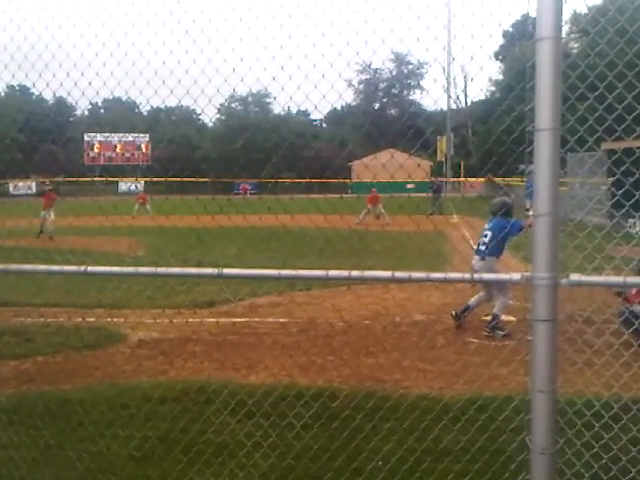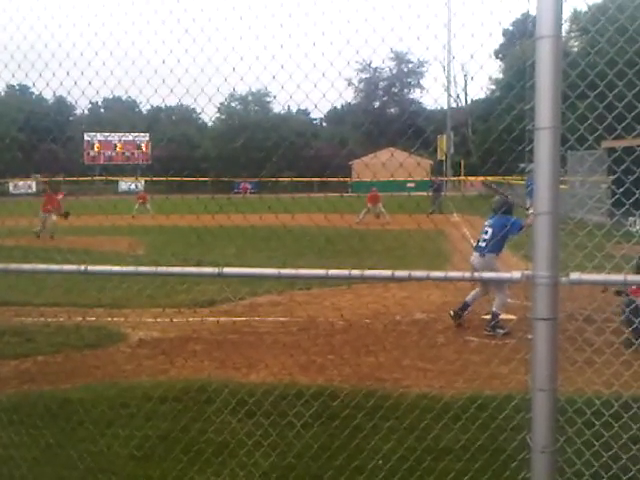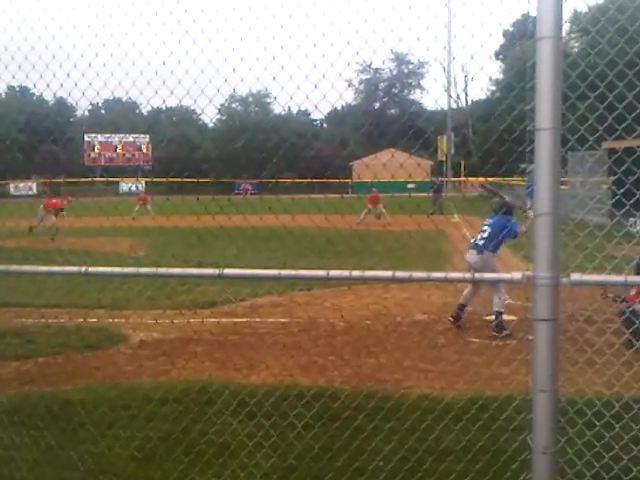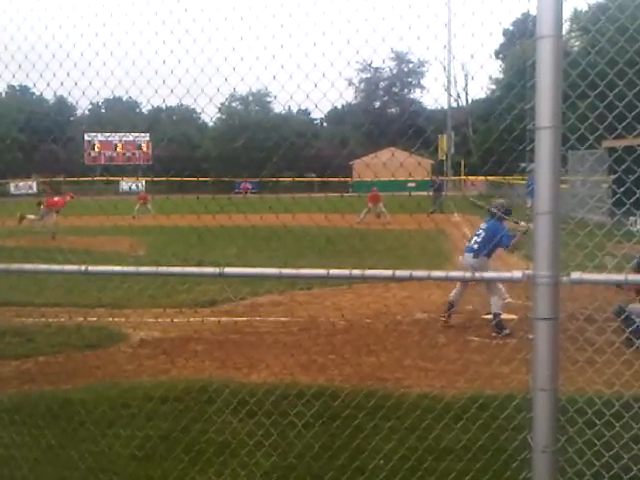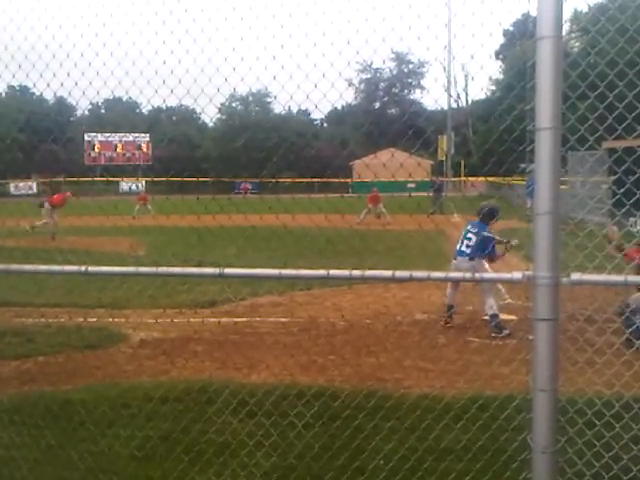
dt=0.2s
person 1, frame 1
left shoulder: (492, 221)
right shoulder: (505, 222)
left elbow: (516, 227)
right elbow: (527, 225)
right wrist: (532, 216)
left hip: (477, 261)
right hip: (487, 262)
left knee: (488, 293)
right knee: (503, 293)
left ankle: (460, 314)
right ankle: (492, 326)
person 1, frame 2
left shoulder: (492, 219)
right shoulder: (506, 220)
left elbow: (513, 226)
right elbow: (525, 224)
right wrist: (531, 215)
left hip: (475, 257)
right hip: (487, 259)
left knee: (483, 289)
right knee: (501, 291)
left ankle: (458, 312)
right ankle: (492, 325)
person 1, frame 3
left shoulder: (491, 218)
right shoulder: (506, 220)
left elbow: (510, 228)
right elbow: (519, 232)
left wrist: (525, 220)
right wrist: (529, 219)
left hip: (471, 255)
right hip: (483, 257)
left knee: (474, 286)
right knee: (498, 290)
left ankle: (456, 315)
right ankle: (498, 325)
person 1, frame 4
left shoulder: (486, 222)
right shoulder: (501, 228)
left elbow: (502, 235)
right elbow: (510, 245)
left wrist: (518, 233)
right wrist: (522, 232)
left hip: (465, 258)
right hip: (478, 261)
left knee: (462, 285)
right knee: (495, 293)
left ankle: (447, 314)
right ankle: (498, 325)
person 1, frame 5
left shoulder: (470, 224)
right shoulder: (488, 233)
right elbow: (492, 259)
left wrist: (505, 242)
right wrist: (507, 248)
left hip: (457, 261)
right hip: (474, 263)
left knee: (452, 286)
right knee: (488, 294)
left ankle: (448, 317)
right ankle: (496, 326)
